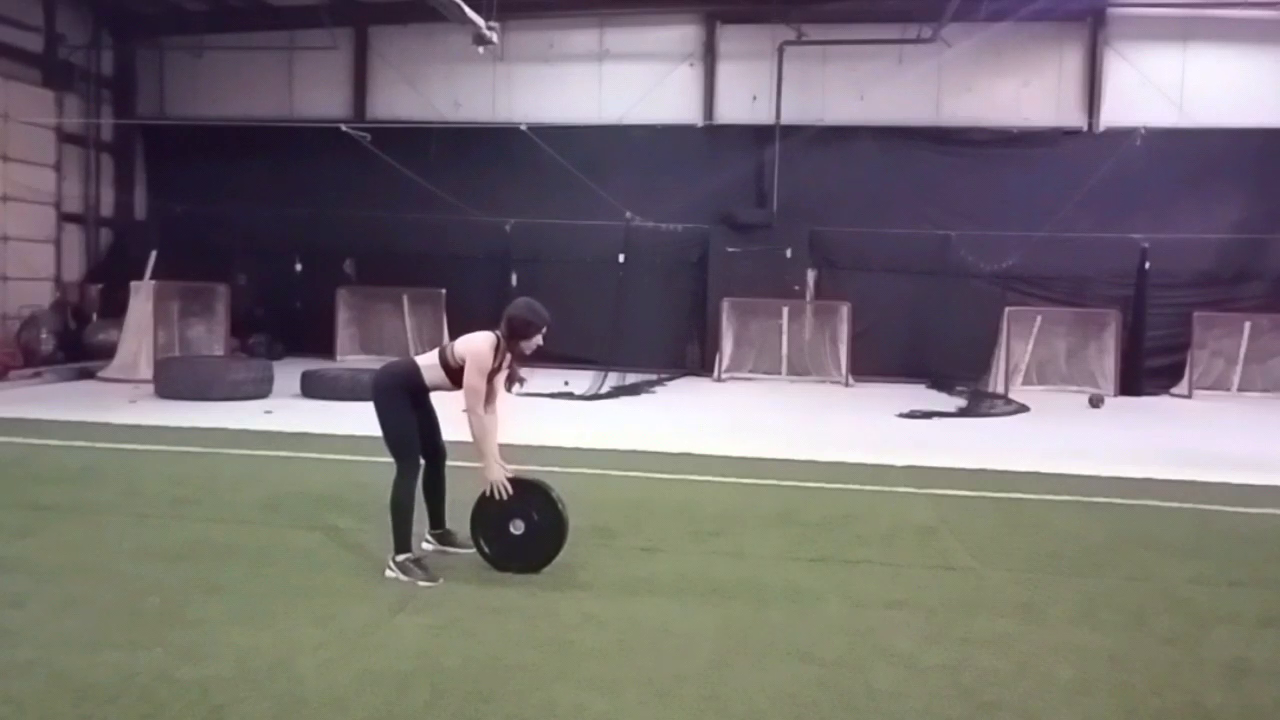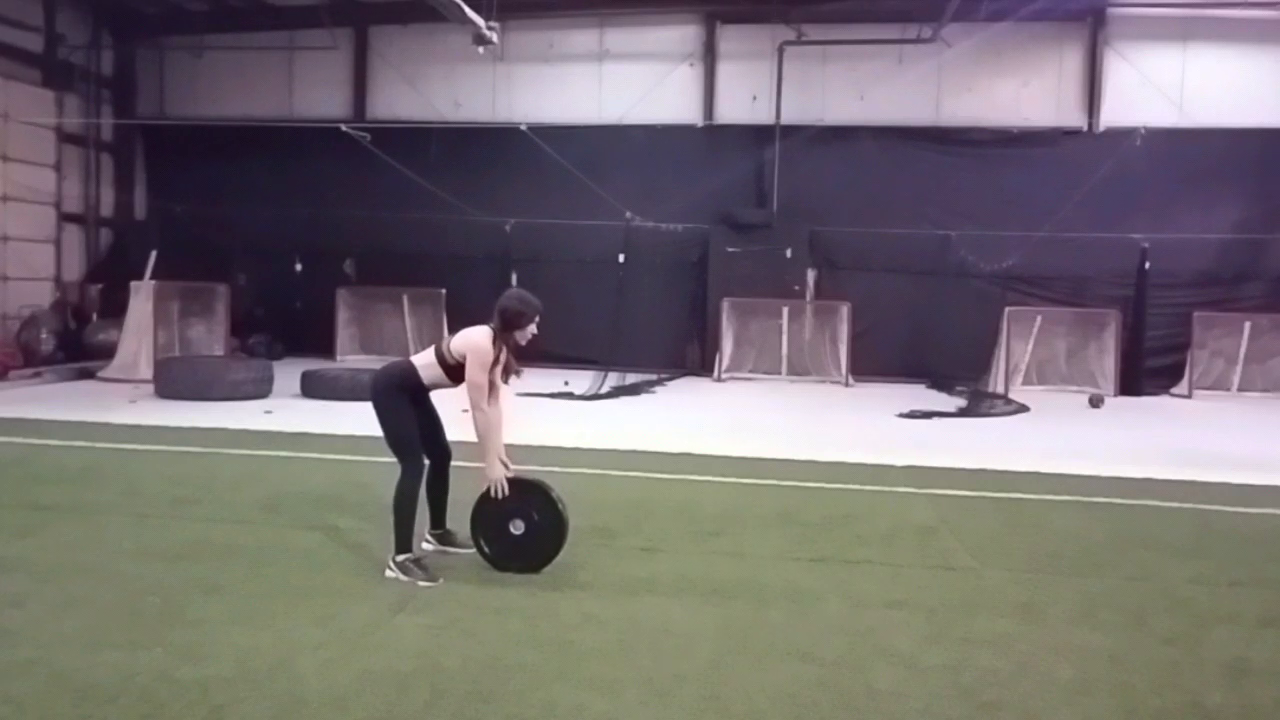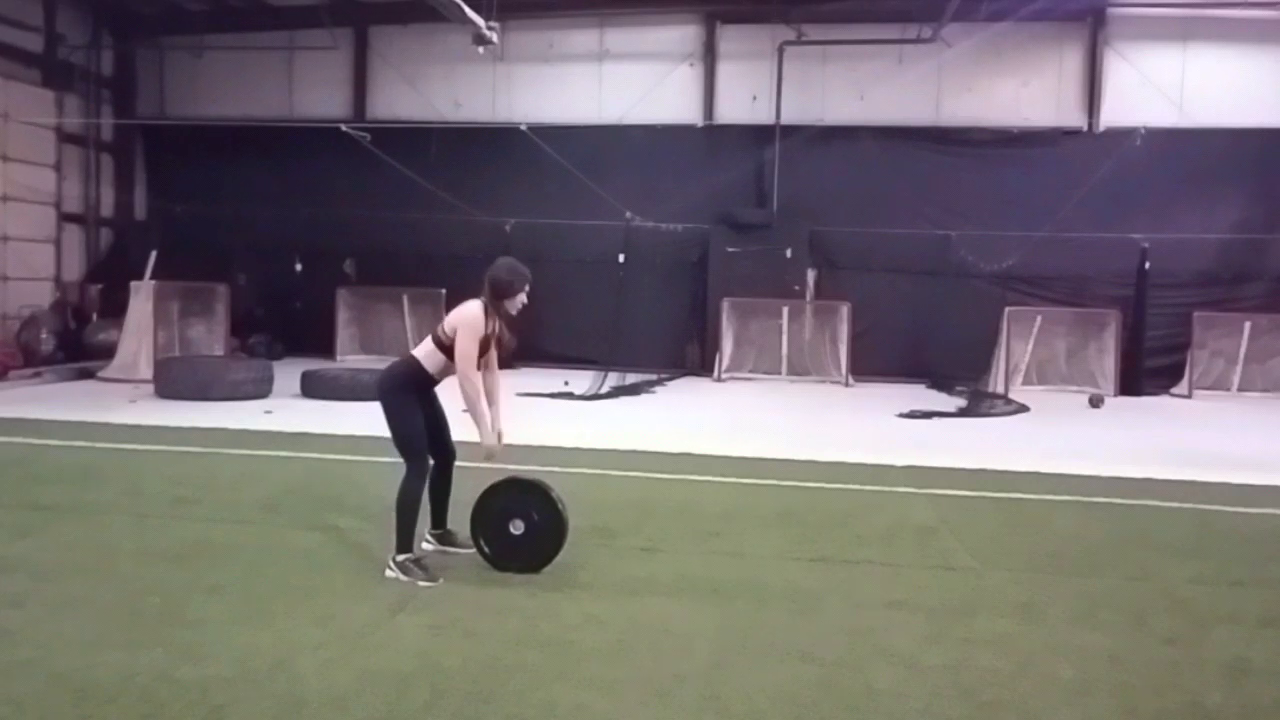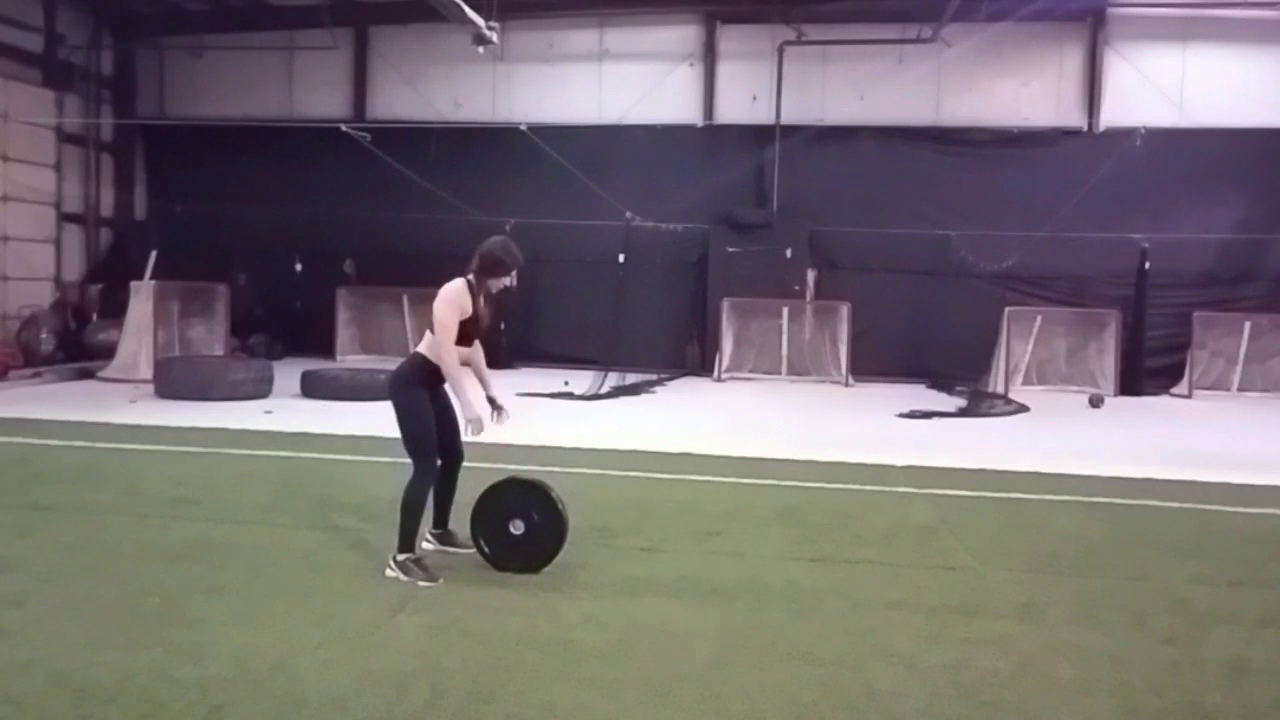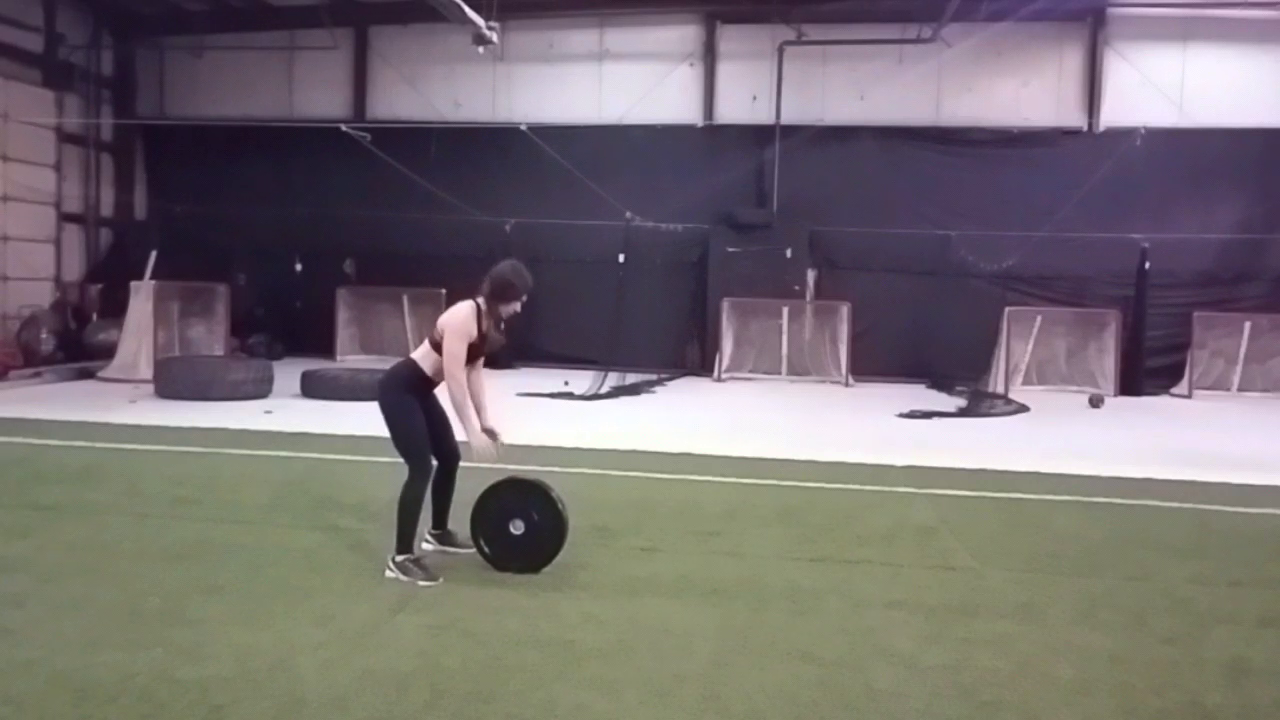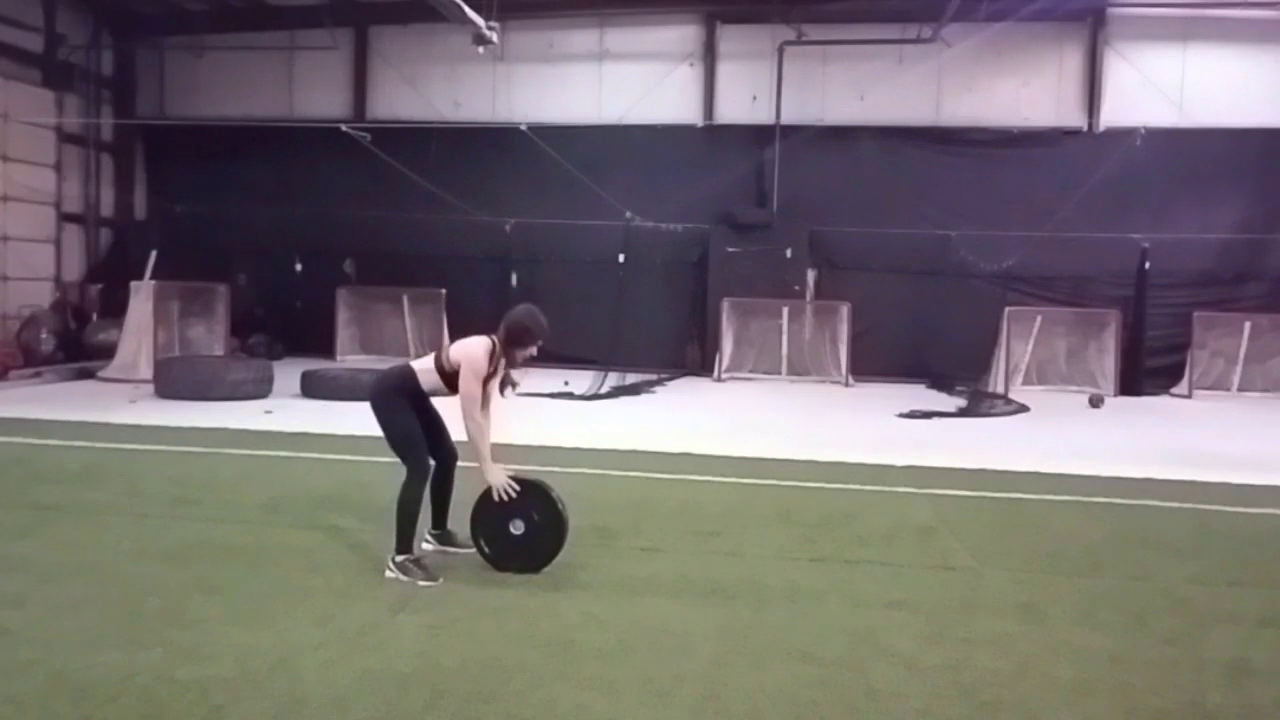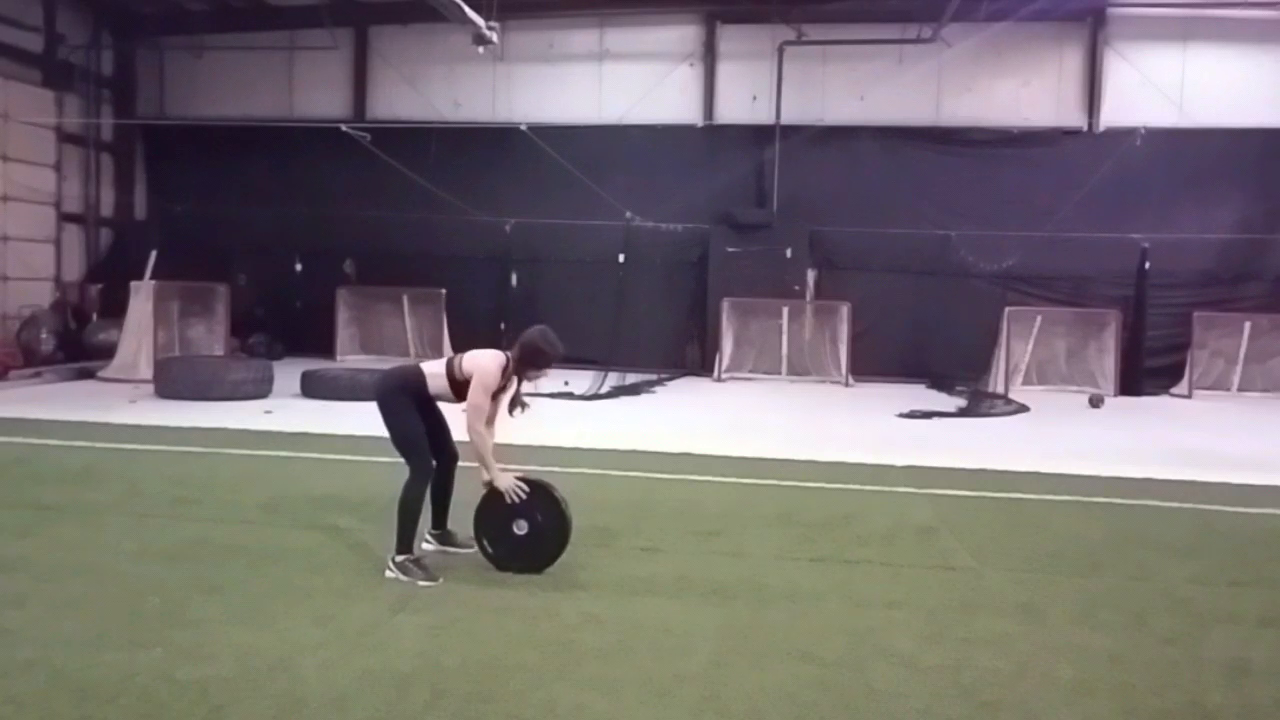
dt=0.3s
person 1, frame 1
left shoulder: (503, 352)
right shoulder: (482, 349)
left elbow: (489, 407)
right elbow: (474, 412)
left wrist: (494, 457)
right wrist: (488, 465)
left hip: (414, 390)
right hip: (393, 387)
left knee: (436, 457)
right knee: (409, 466)
left ankle: (437, 532)
right ankle: (400, 558)
person 1, frame 2
left shoulder: (499, 345)
right shoulder: (480, 345)
left elbow: (493, 402)
right elbow: (479, 409)
left wrist: (500, 454)
right wrist: (490, 463)
left hip: (414, 390)
right hip: (392, 388)
left knee: (441, 457)
right knee: (414, 466)
left ankle: (437, 533)
right ankle: (400, 559)
person 1, frame 3
left shoulder: (493, 318)
right shoulder: (473, 316)
left elbow: (490, 371)
right elbow: (467, 378)
left wrist: (496, 421)
right wrist: (483, 430)
left hip: (420, 387)
right hip: (399, 386)
left knee: (446, 457)
right knee: (418, 466)
left ankle: (437, 533)
right ankle: (401, 558)
person 1, frame 4
left shoulder: (479, 294)
right shoulder: (456, 292)
left elbow: (472, 346)
right elbow: (444, 351)
left wrist: (489, 391)
right wrist: (467, 403)
left hip: (431, 385)
right hip: (411, 384)
left knee: (453, 457)
right knee: (427, 466)
left ankle: (438, 532)
right ankle: (402, 557)
person 1, frame 5
left shoulder: (488, 318)
right shoulder: (463, 316)
left elbow: (474, 370)
right elbow: (454, 379)
left wrist: (484, 421)
right wrist: (473, 432)
left hip: (421, 390)
right hip: (399, 388)
left knee: (450, 458)
right knee: (421, 467)
left ankle: (438, 532)
right ankle: (401, 558)
person 1, frame 6
left shoulder: (497, 357)
right shoulder: (477, 355)
left elbow: (483, 411)
right elbow: (471, 418)
left wrist: (487, 460)
right wrist: (488, 469)
left hip: (413, 395)
right hip: (390, 392)
left knee: (447, 457)
right knee: (419, 468)
left ankle: (438, 533)
right ankle: (400, 558)
person 1, frame 7
left shoulder: (507, 372)
right shoulder: (490, 368)
left elbow: (487, 425)
right elbow: (475, 429)
left wrist: (487, 471)
right wrist: (495, 474)
left hip: (418, 394)
right hip: (397, 391)
left knee: (448, 458)
right knee: (422, 469)
left ankle: (438, 533)
right ankle: (400, 559)
